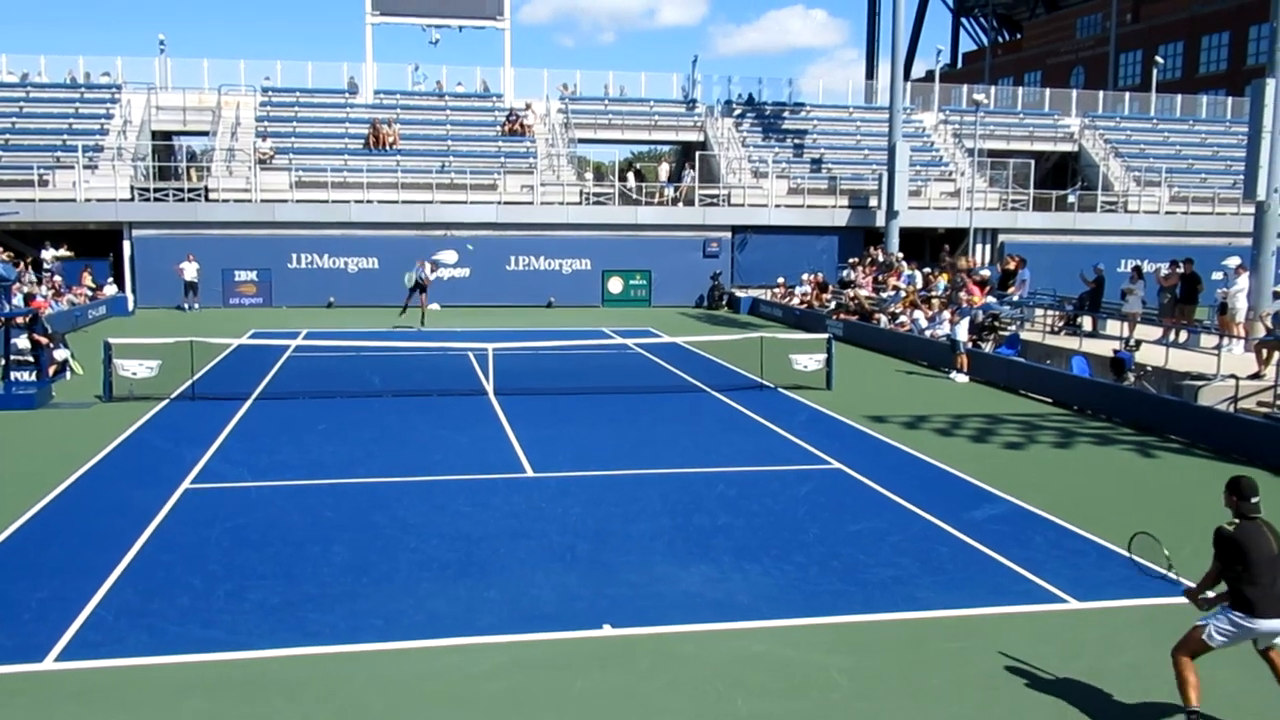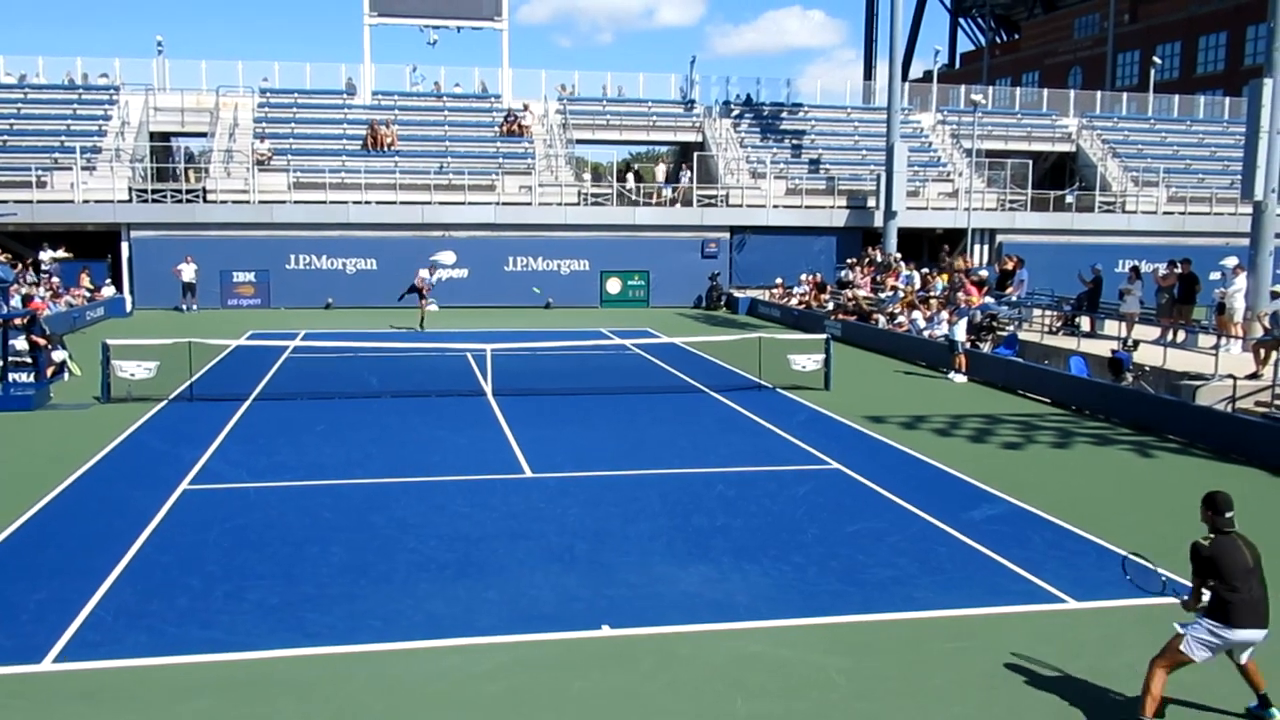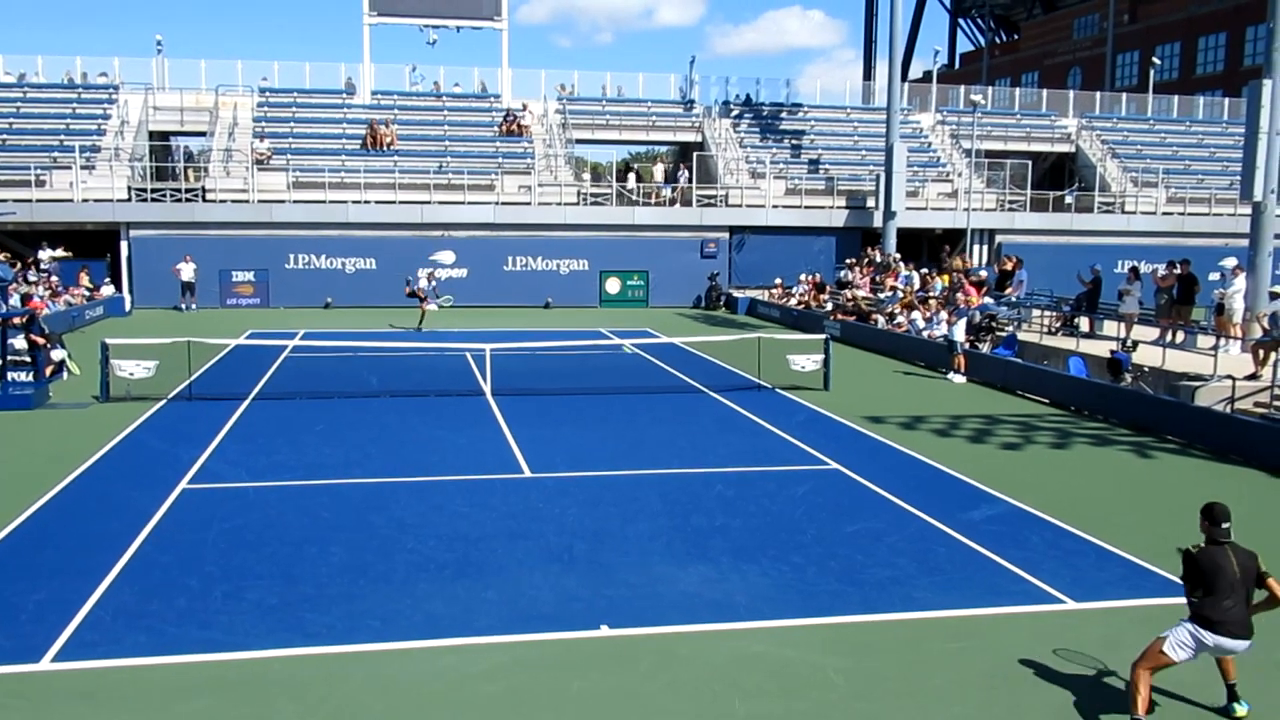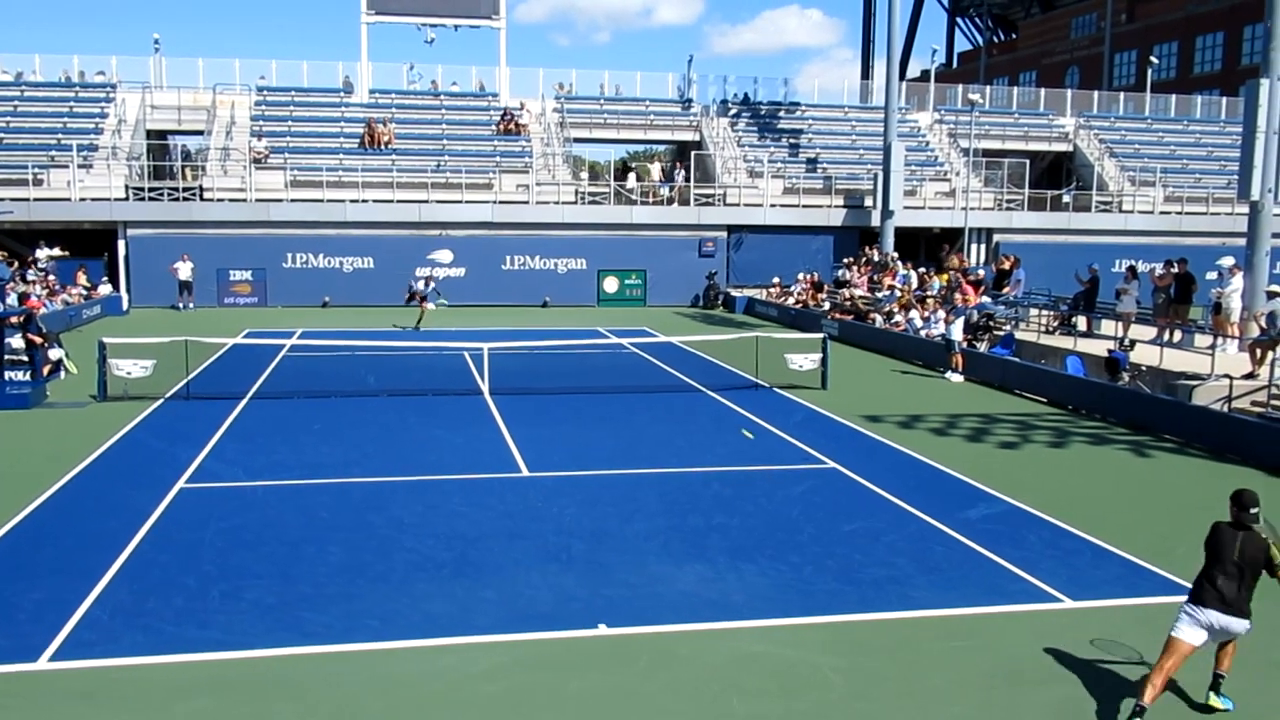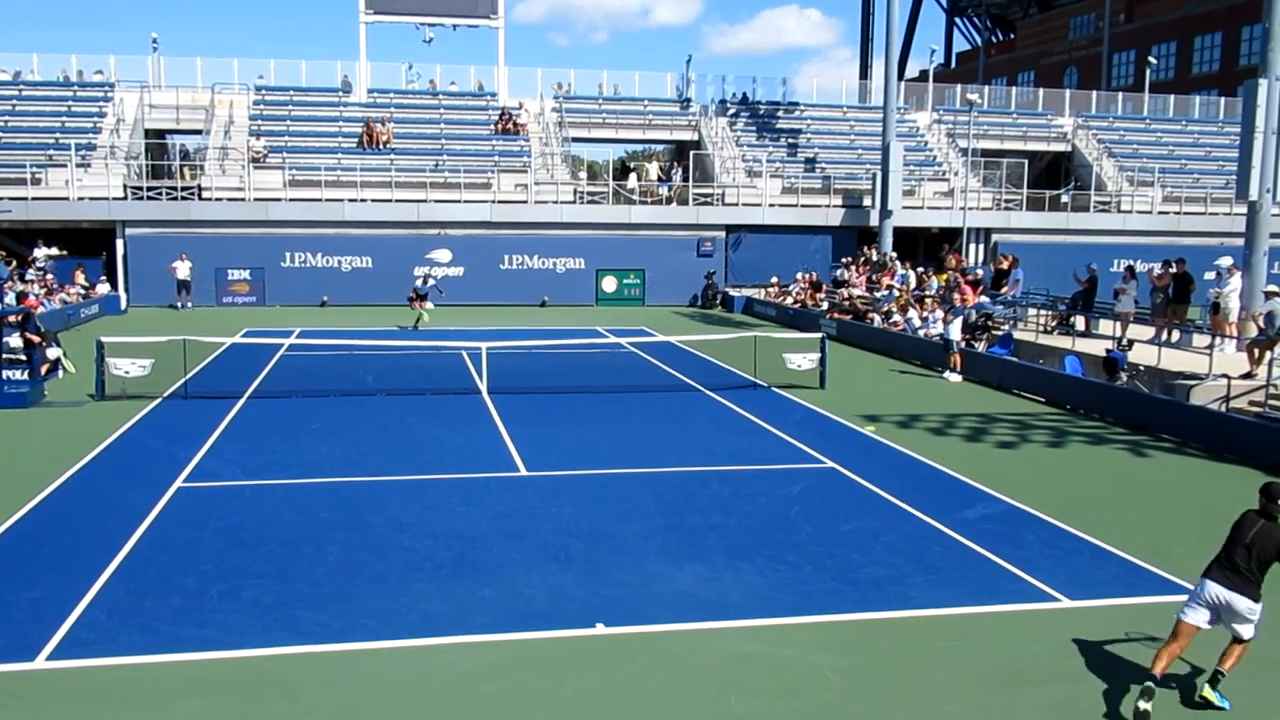
dt=0.1s
person 1, frame 1
left shoulder: (1227, 532)
left elbow: (1215, 576)
left wrist: (1195, 591)
right wrist: (1217, 600)
left hip: (1245, 615)
left knee: (1182, 654)
person 1, frame 2
left shoulder: (1202, 547)
right shoulder: (1247, 545)
left elbow: (1197, 594)
left wrist: (1190, 604)
left hip: (1222, 625)
right hip: (1258, 627)
left knee: (1158, 667)
right knee: (1241, 659)
person 1, frame 3
left shoulder: (1193, 554)
right shoulder: (1250, 557)
left hip: (1201, 627)
right hip: (1239, 639)
left knee: (1141, 669)
right ankle: (1234, 701)
person 1, frame 4
left shoulder: (1219, 528)
left hip: (1200, 609)
right hip: (1237, 620)
left knee: (1162, 671)
right knee: (1228, 638)
right ankle: (1216, 691)
person 1, frame 5
left shoulder: (1248, 516)
left hip: (1210, 585)
right hip: (1242, 600)
left knee: (1173, 646)
right knee: (1241, 641)
left ankle: (1149, 686)
right ankle: (1213, 684)
